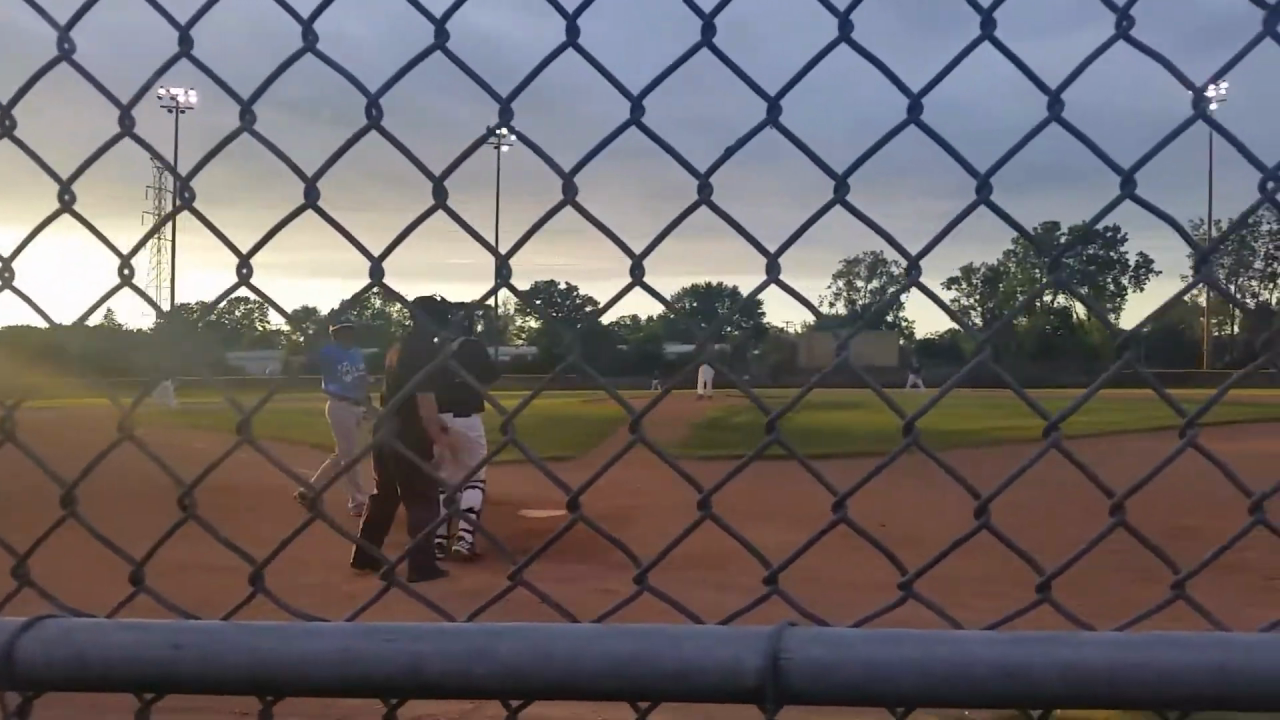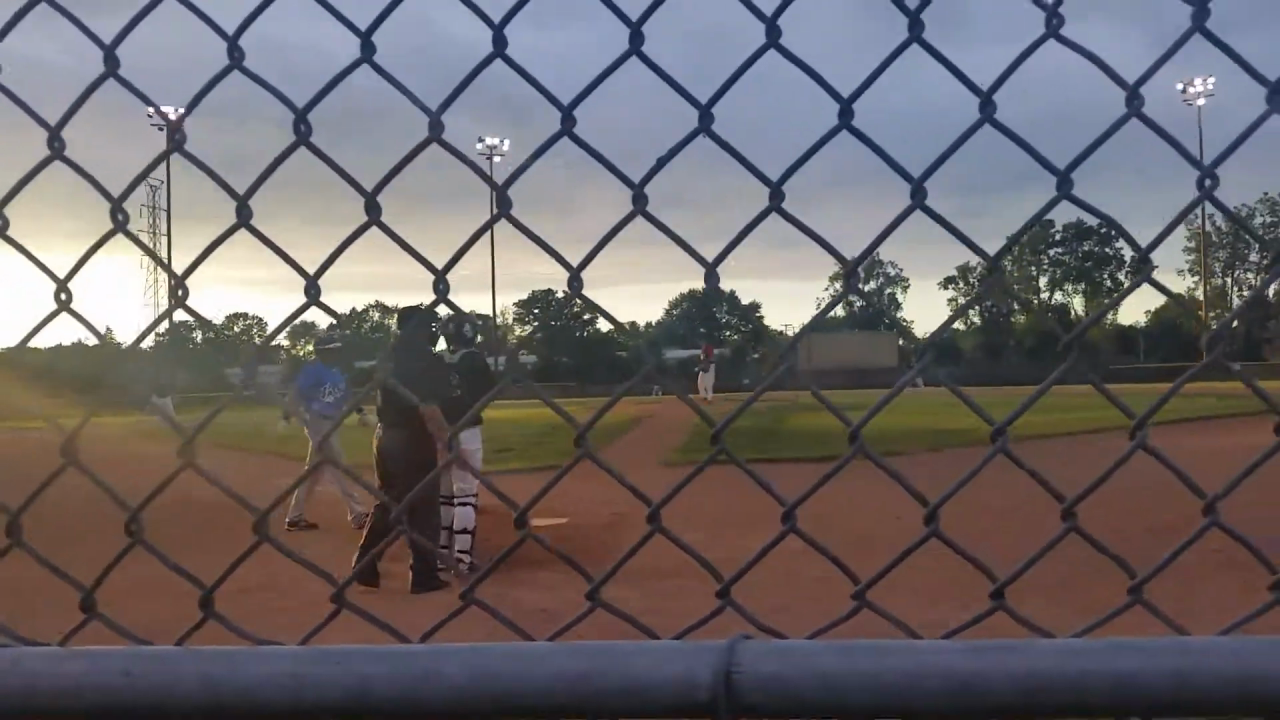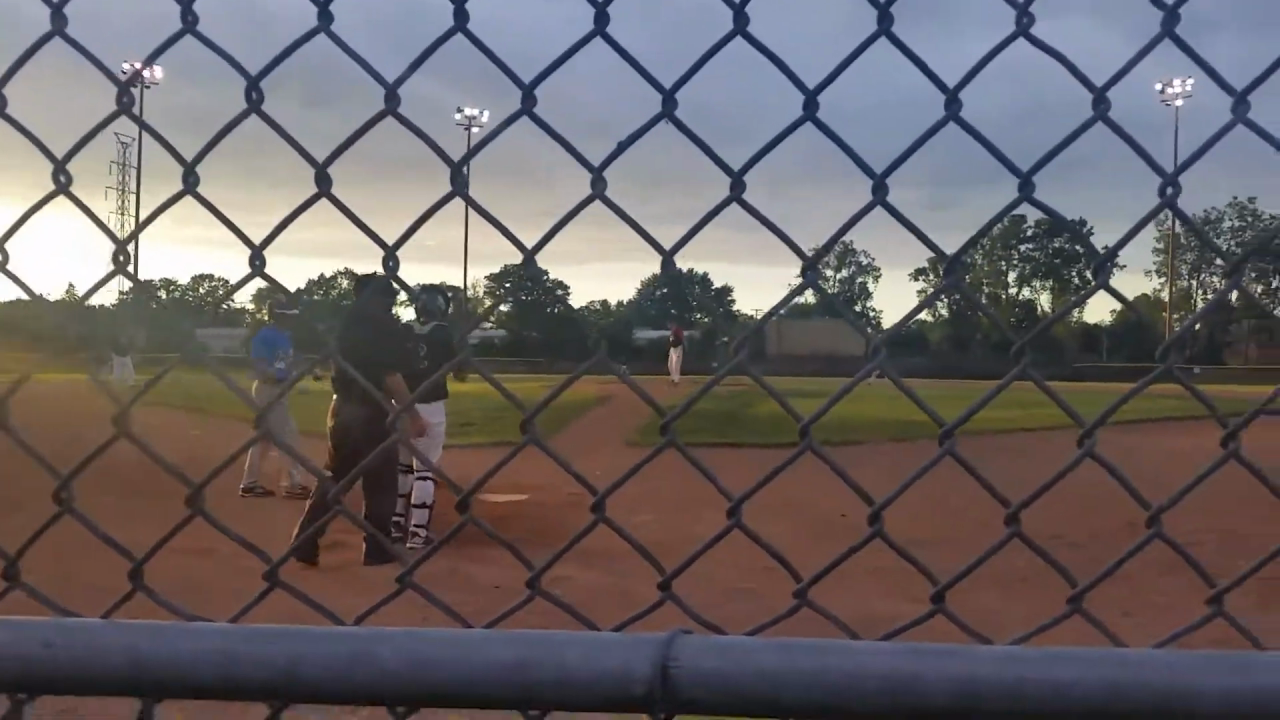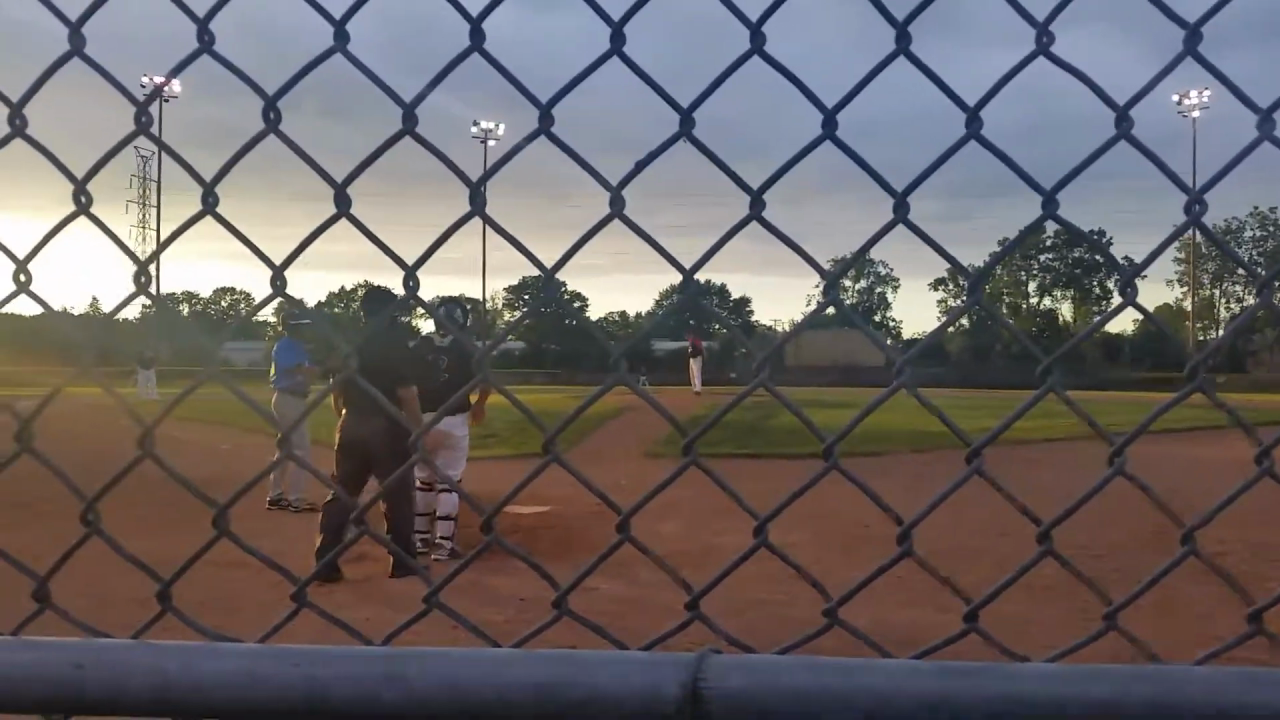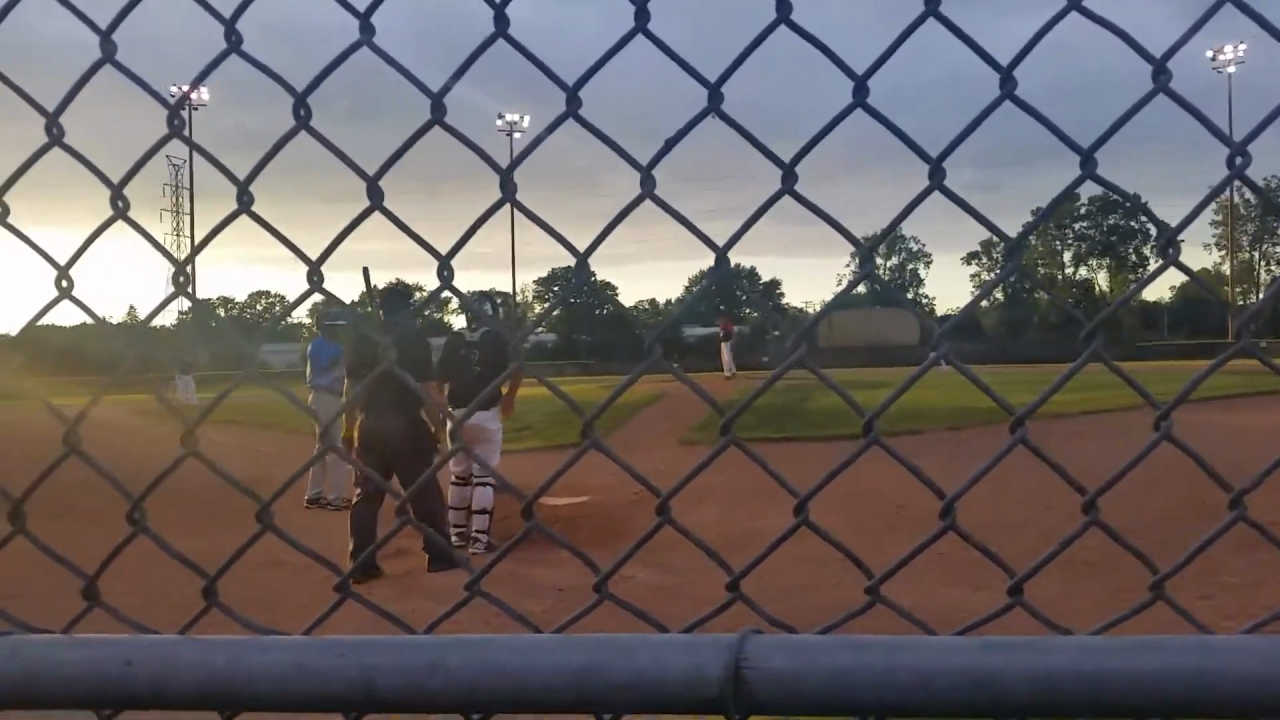
dt=0.2s
person 1, frame 1
left shoulder: (398, 346)
right shoulder: (427, 350)
right elbow: (425, 399)
left wrist: (439, 428)
right wrist: (437, 440)
left hip: (385, 425)
right hip: (408, 431)
left knee: (383, 494)
right knee: (422, 500)
left ankle: (365, 555)
right ankle: (421, 564)
person 1, frame 2
left shoulder: (391, 357)
right shoulder: (424, 360)
right elbow: (428, 410)
right wrist: (448, 446)
left hip: (385, 437)
right hip: (413, 442)
left knee: (387, 506)
right knee: (423, 510)
left ankle: (364, 566)
right ankle: (423, 576)
person 1, frame 3
left shoulder: (343, 327)
right shoulder: (384, 330)
right elbow: (393, 380)
right wrist: (413, 415)
left hip: (341, 409)
right hip: (371, 413)
left knee: (332, 478)
right knee: (379, 483)
left ankle: (305, 543)
right ankle: (377, 549)
person 1, frame 4
right shoulder: (395, 343)
left elbow: (337, 389)
right elbow: (406, 393)
right wrist: (419, 429)
left hip: (351, 425)
right hip: (386, 427)
left knee: (341, 496)
right knee: (398, 497)
left ankle: (325, 564)
right ankle: (403, 561)
person 1, frame 5
left shoulder: (362, 341)
right shoulder: (415, 339)
left elbow: (350, 390)
right elbow: (427, 390)
left wrist: (348, 427)
right wrist: (436, 427)
left hip: (369, 425)
right hip: (406, 425)
left knee: (366, 495)
right knee: (425, 493)
left ankle: (362, 563)
right ankle: (439, 555)
person 2, frame 1
right shoulder: (474, 347)
right elbow: (492, 378)
left hip: (441, 421)
right hip: (468, 421)
left knee: (445, 482)
right knee: (473, 480)
left ankle: (439, 542)
right ankle: (465, 538)
person 2, frame 2
right shoulder: (476, 360)
right elbow: (493, 392)
right hip: (466, 434)
left knee: (443, 495)
right knee: (465, 495)
left ankle: (441, 553)
right ankle: (462, 558)
person 2, frame 3
left shoulder: (402, 333)
right shoulder: (444, 334)
right elbow: (460, 372)
right hip: (430, 408)
left knee: (402, 464)
right knee: (426, 470)
left ankle: (396, 523)
right ankle: (418, 532)
person 2, frame 4
left shoulder: (421, 345)
right shoulder: (464, 348)
right elbow: (484, 382)
right wrist: (479, 404)
left hip: (423, 420)
right hip: (454, 421)
left knee: (424, 480)
right knee: (449, 482)
left ankle: (421, 539)
right ankle: (443, 544)
person 2, frame 5
left shoulder: (453, 340)
right shoulder: (496, 339)
left elbow: (438, 381)
right elbow: (517, 370)
left wrist: (448, 404)
right wrist: (509, 397)
left hip: (456, 414)
right hip: (486, 415)
left knee: (459, 474)
right knee: (484, 476)
left ankle: (457, 533)
right ankle: (480, 537)
person 3, frame 1
left shoulder: (358, 354)
right shoulder: (329, 352)
left wrist: (367, 404)
left hip: (356, 407)
right hip: (340, 408)
left knee: (343, 455)
right knee: (351, 455)
left ankle: (310, 491)
right ankle: (358, 502)
person 3, frame 2
left shoulder: (336, 371)
right shoulder: (311, 371)
left elbow: (343, 396)
right elbow: (294, 397)
left wrist: (360, 412)
right wrist: (286, 416)
left hip: (330, 424)
right hip: (320, 424)
left knee: (315, 471)
right knee: (337, 469)
left ankle: (294, 517)
right ankle: (357, 514)
person 3, frame 3
left shoulder: (285, 335)
right shoulder: (265, 336)
left elbow: (289, 362)
right elbow: (261, 366)
right wrist: (284, 382)
left hip: (276, 389)
right hip: (268, 389)
left knee: (266, 436)
right knee: (288, 432)
left ankle: (249, 483)
right ankle: (293, 484)
person 3, frame 4
left shoulder: (296, 346)
right shoulder: (284, 347)
left elbow: (306, 371)
right elbow: (304, 372)
left hip: (294, 400)
right hip: (288, 401)
left knee: (286, 448)
right knee: (300, 448)
left ankle: (276, 496)
right ankle: (297, 499)
person 3, frame 5
left shoulder: (329, 345)
right shoulder: (320, 345)
right elbow: (343, 359)
left hip: (329, 399)
right hip: (324, 399)
left knee: (324, 447)
right knee: (335, 447)
left ankle: (314, 495)
right ankle: (335, 497)
